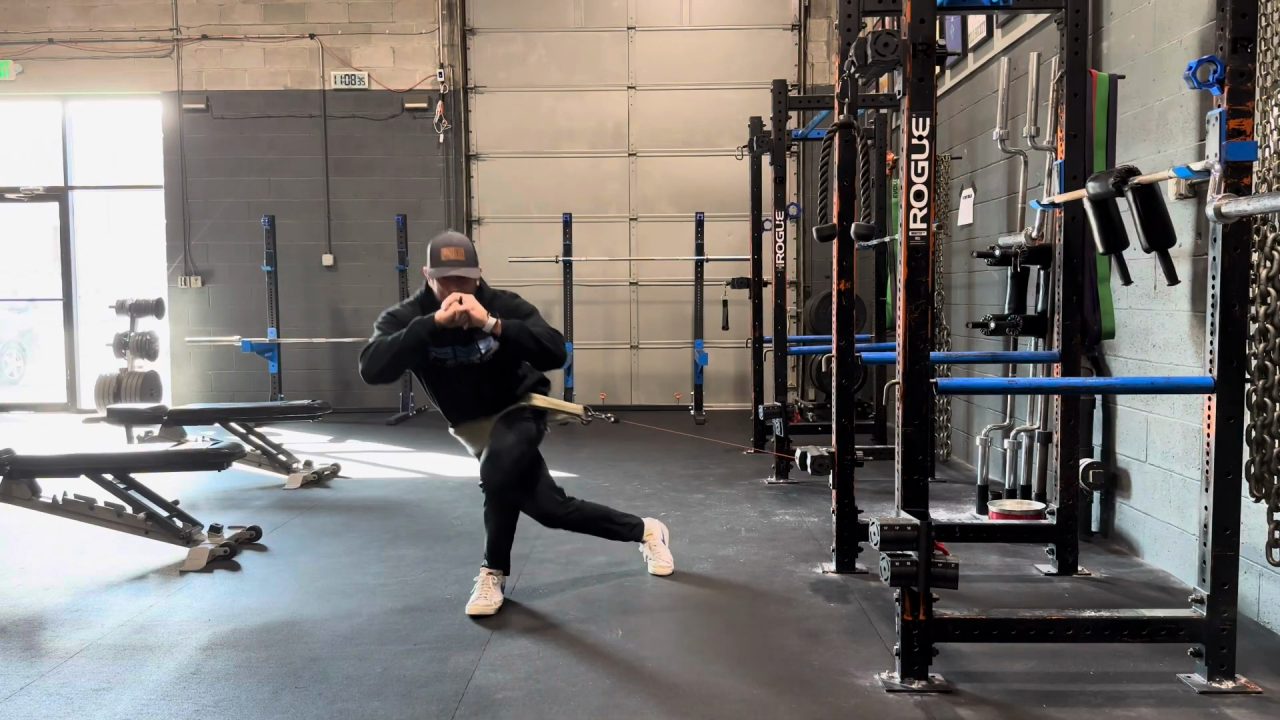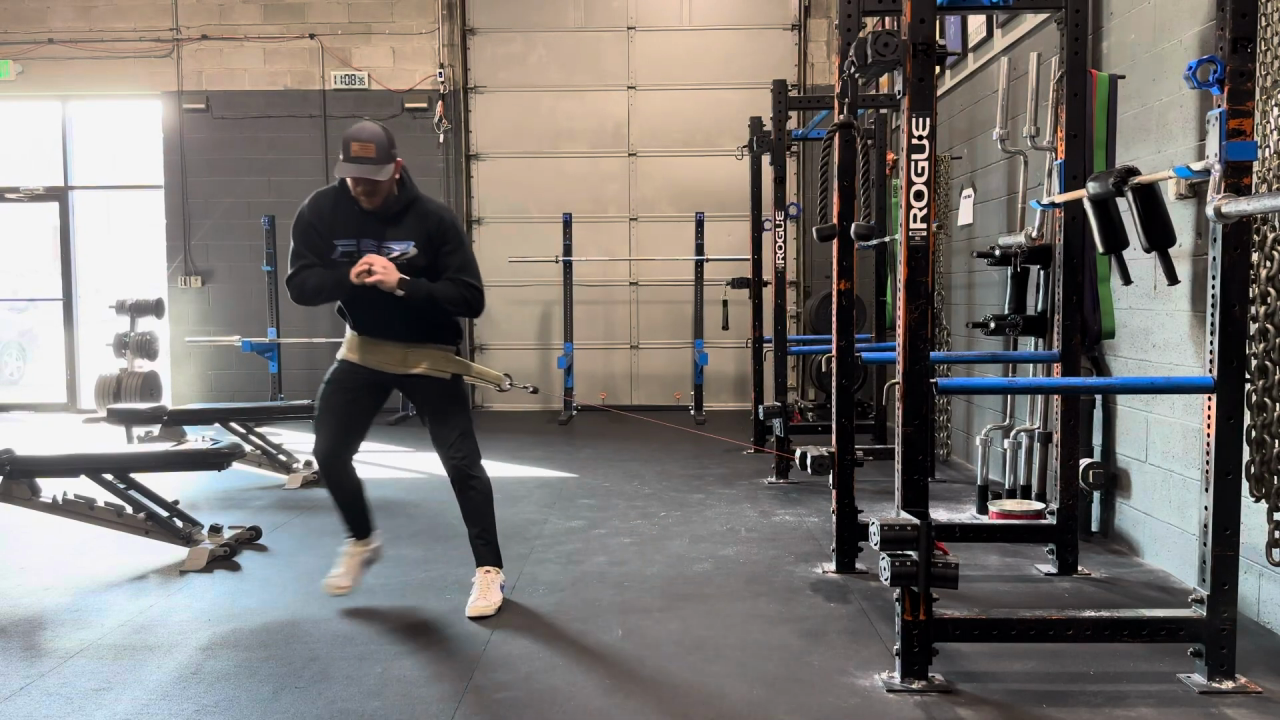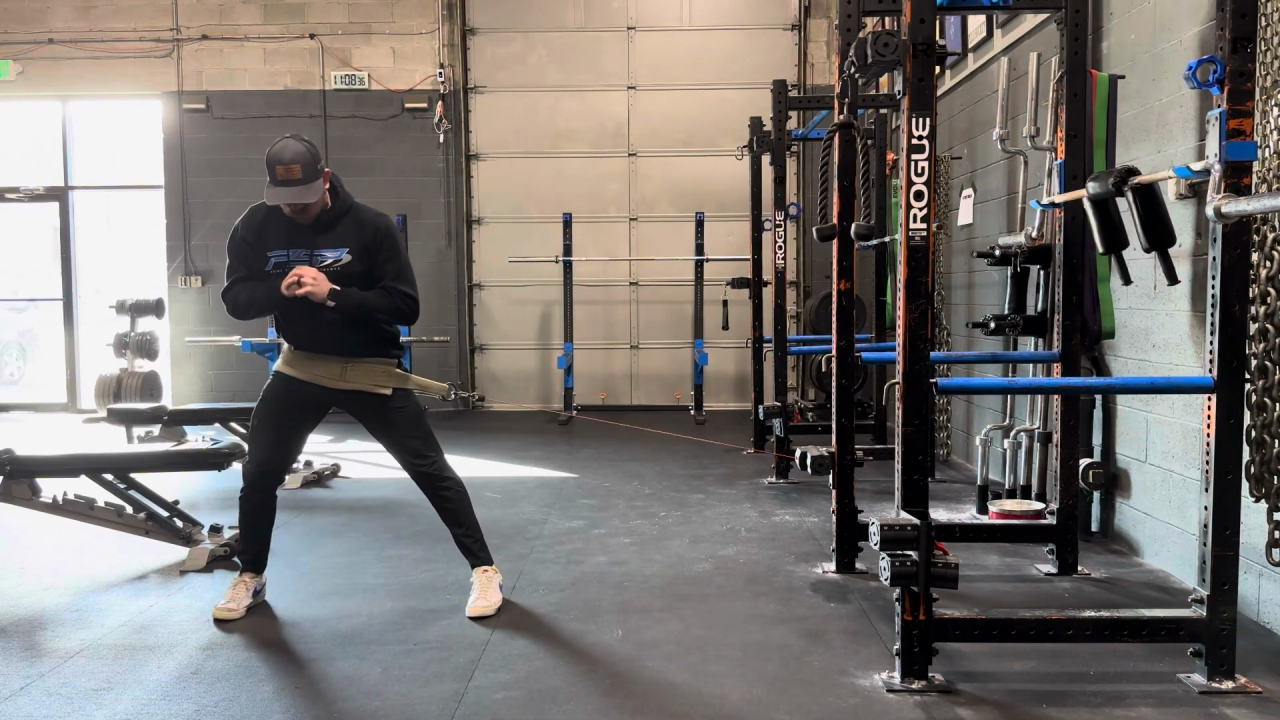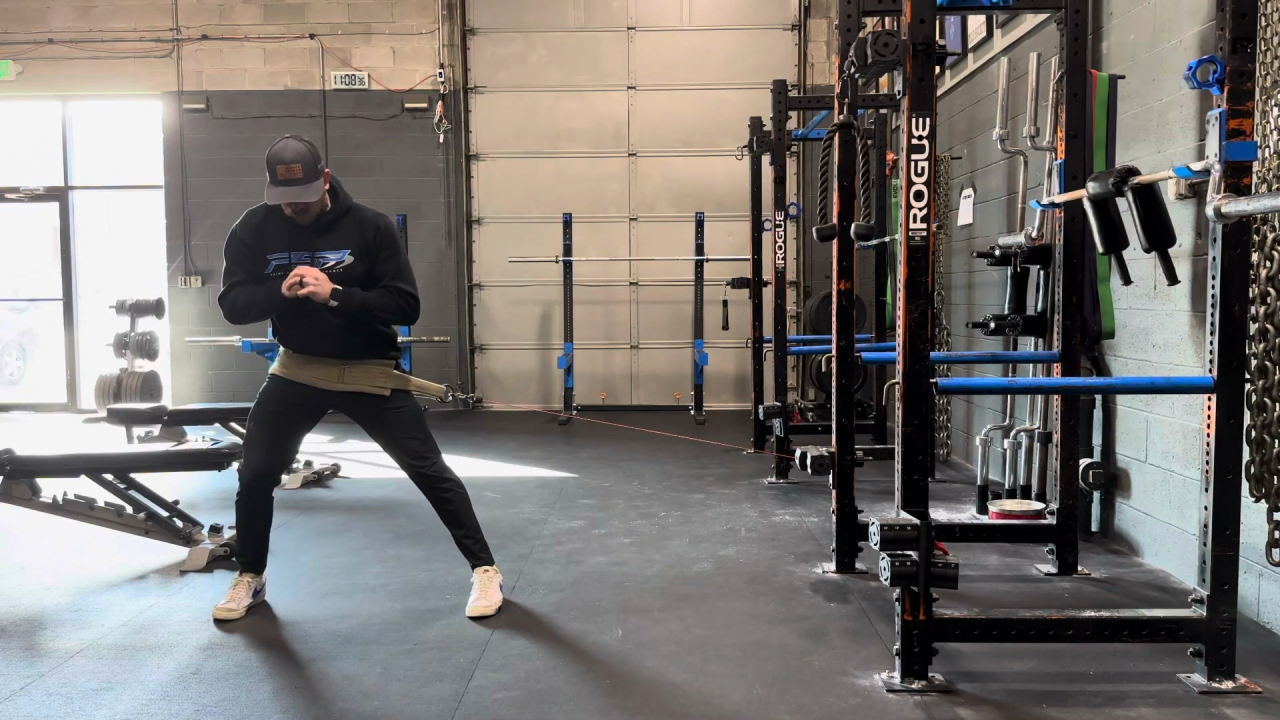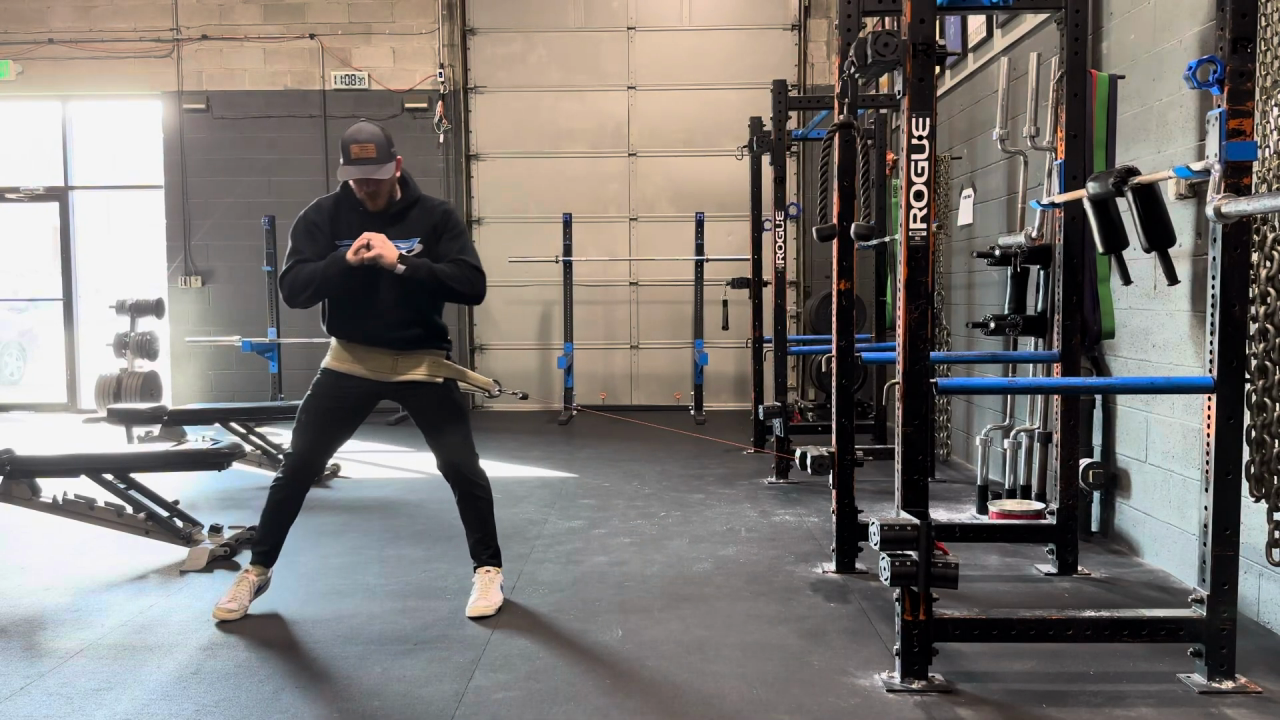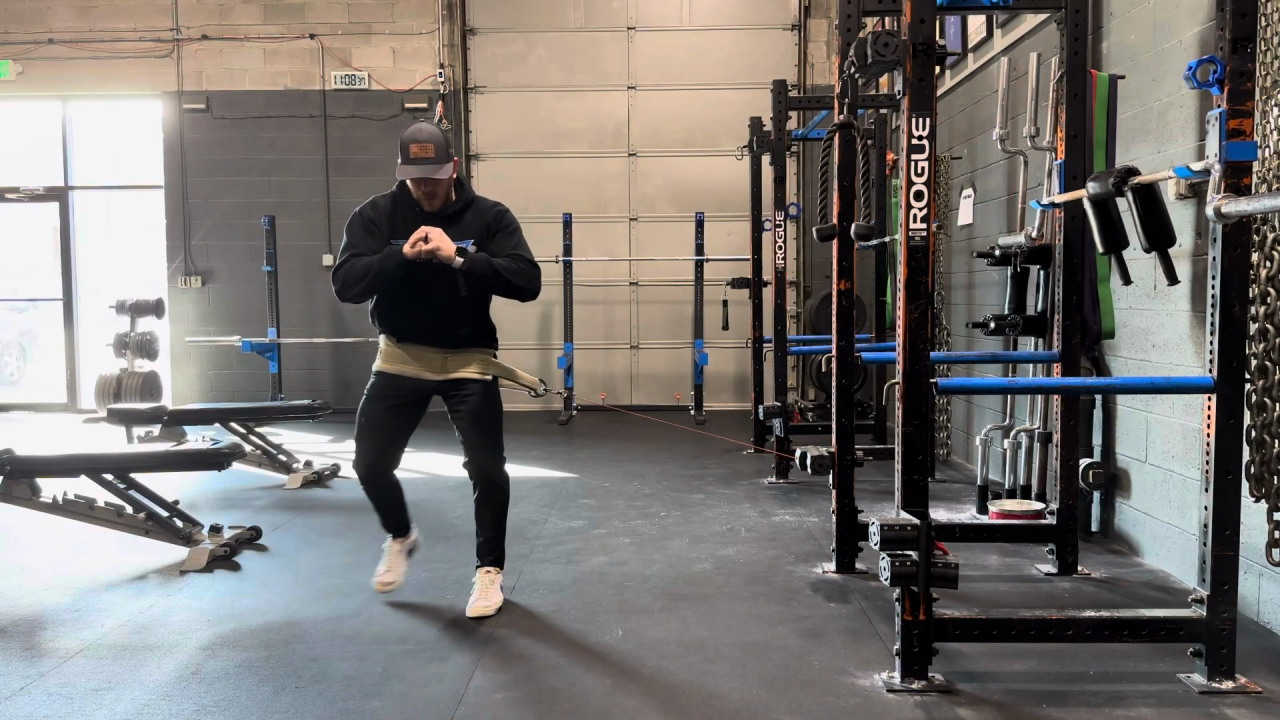
dt=0.4s
person 1, frame 1
left shoulder: (504, 306)
right shoulder: (406, 317)
left elbow: (555, 353)
right elbow: (372, 370)
left wrist: (492, 324)
right wrist: (432, 323)
left hip: (519, 410)
right hip: (474, 429)
left knee: (498, 471)
right knee: (552, 508)
left ankle: (493, 573)
right ankle: (643, 530)
person 1, frame 2
left shoulder: (433, 218)
right shoulder: (320, 211)
left elbow: (470, 298)
right elbow: (300, 285)
left wrist: (401, 284)
right wrist: (348, 277)
left hip: (430, 352)
right hip: (366, 349)
left knee: (461, 460)
right knee: (329, 453)
left ankle: (489, 570)
right ankle: (361, 541)
person 1, frame 3
left shoulder: (370, 226)
right shoulder: (255, 226)
left elbow: (405, 307)
right elbow: (236, 299)
left wrist: (333, 294)
right wrist: (280, 290)
left hip: (371, 368)
right hip: (301, 365)
left knee: (429, 469)
right knee: (259, 472)
left ankle: (484, 570)
right ankle: (250, 577)
person 1, frame 4
left shoulder: (370, 227)
right shoulder: (254, 229)
left elbow: (406, 306)
right elbow: (233, 305)
left wrist: (335, 294)
right wrist: (280, 292)
left hip: (370, 369)
right hip: (298, 368)
left knee: (428, 470)
right knee: (254, 473)
left ankle: (484, 569)
right ankle: (249, 577)
person 1, frame 5
left shoulder: (435, 216)
right shoulder: (322, 217)
left elbow: (472, 287)
right elbow: (293, 290)
left wrist: (401, 263)
right wrist: (345, 263)
left hip: (420, 361)
right hip: (350, 359)
left knee: (461, 467)
right knee: (298, 467)
left ankle: (488, 570)
right ankle: (257, 570)
person 1, frame 6
left shoulder: (490, 217)
right shoulder: (377, 215)
left elbow: (528, 283)
right elbow: (346, 285)
left wrist: (458, 258)
right wrist: (402, 255)
left hip: (468, 359)
right hip: (401, 357)
left knee: (487, 468)
right knee: (370, 464)
left ankle: (489, 570)
right ankle: (400, 537)
